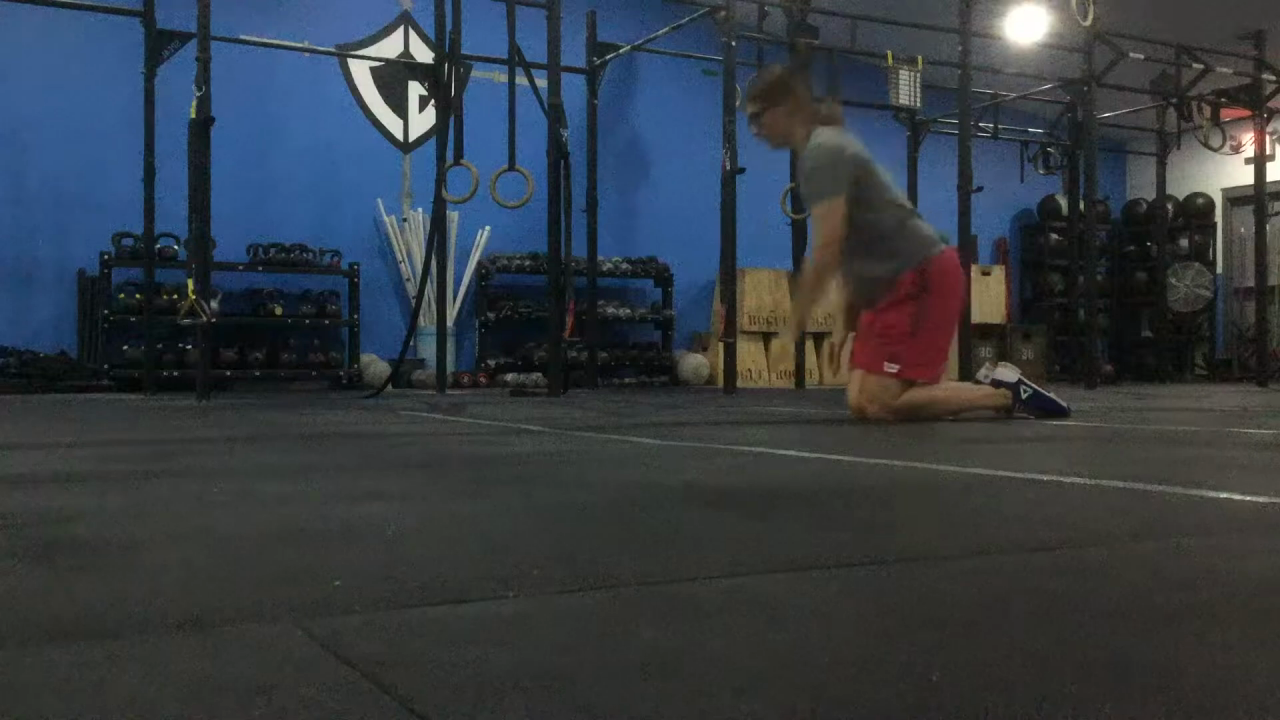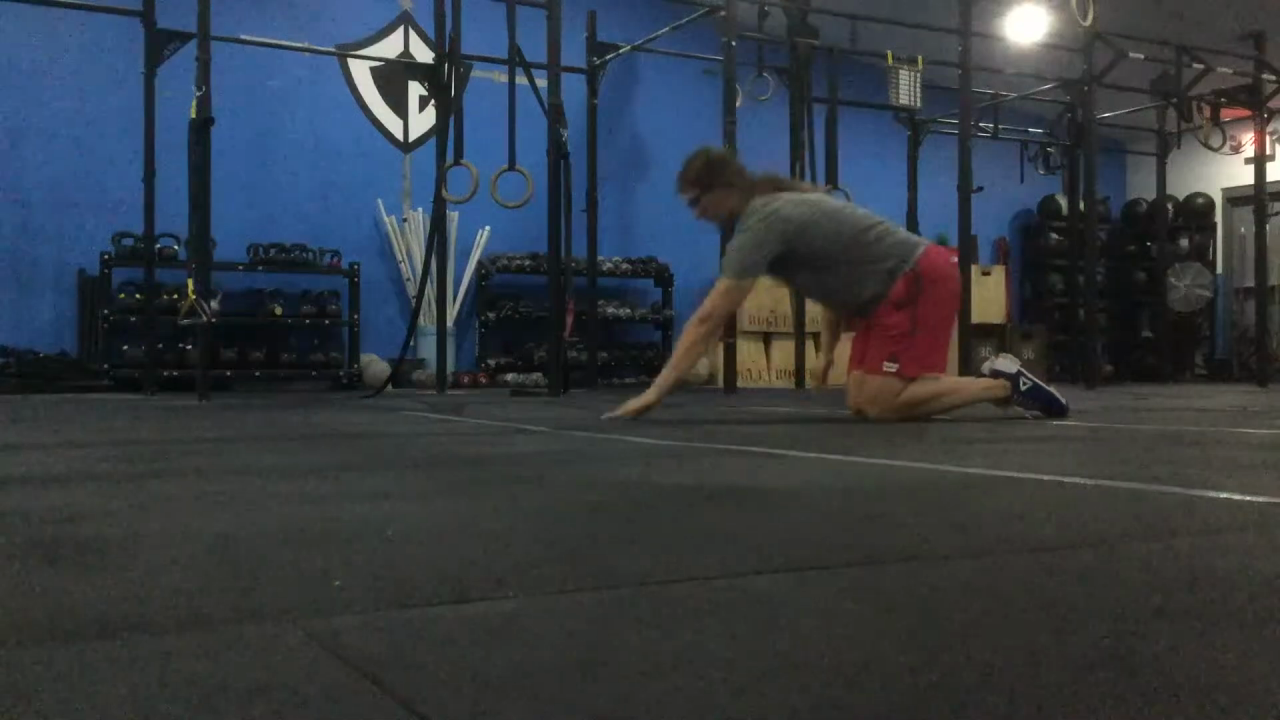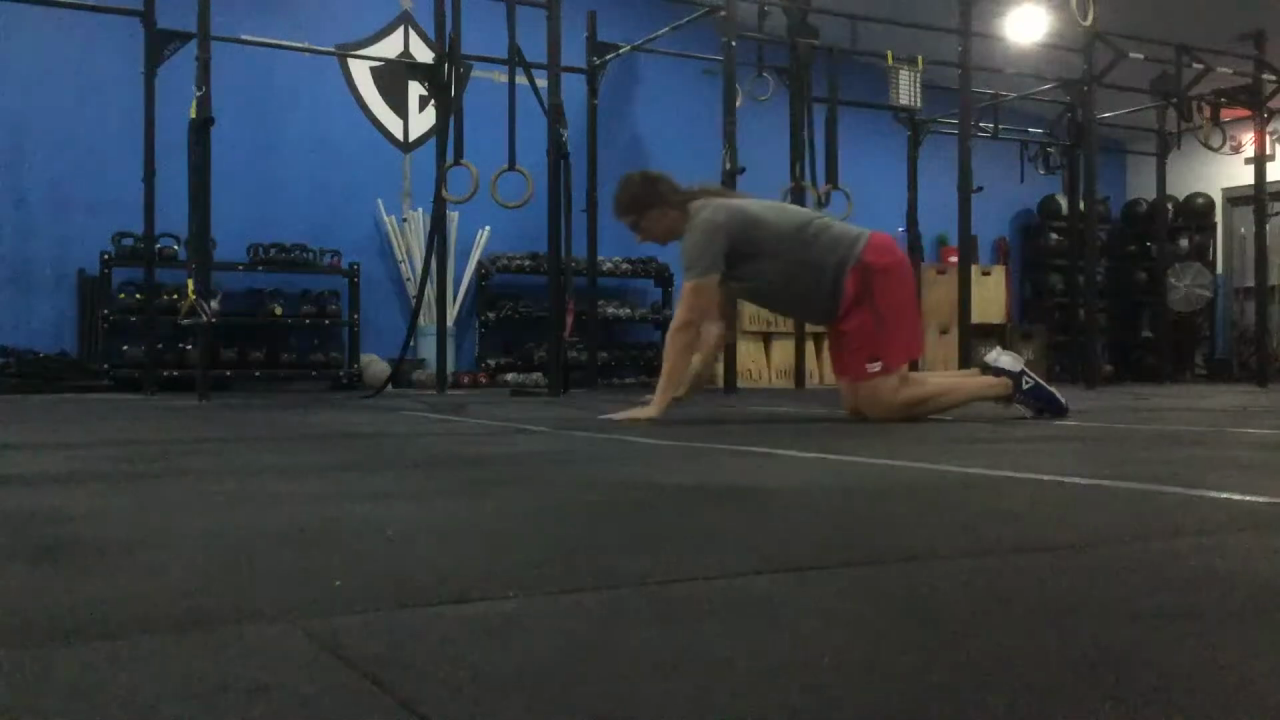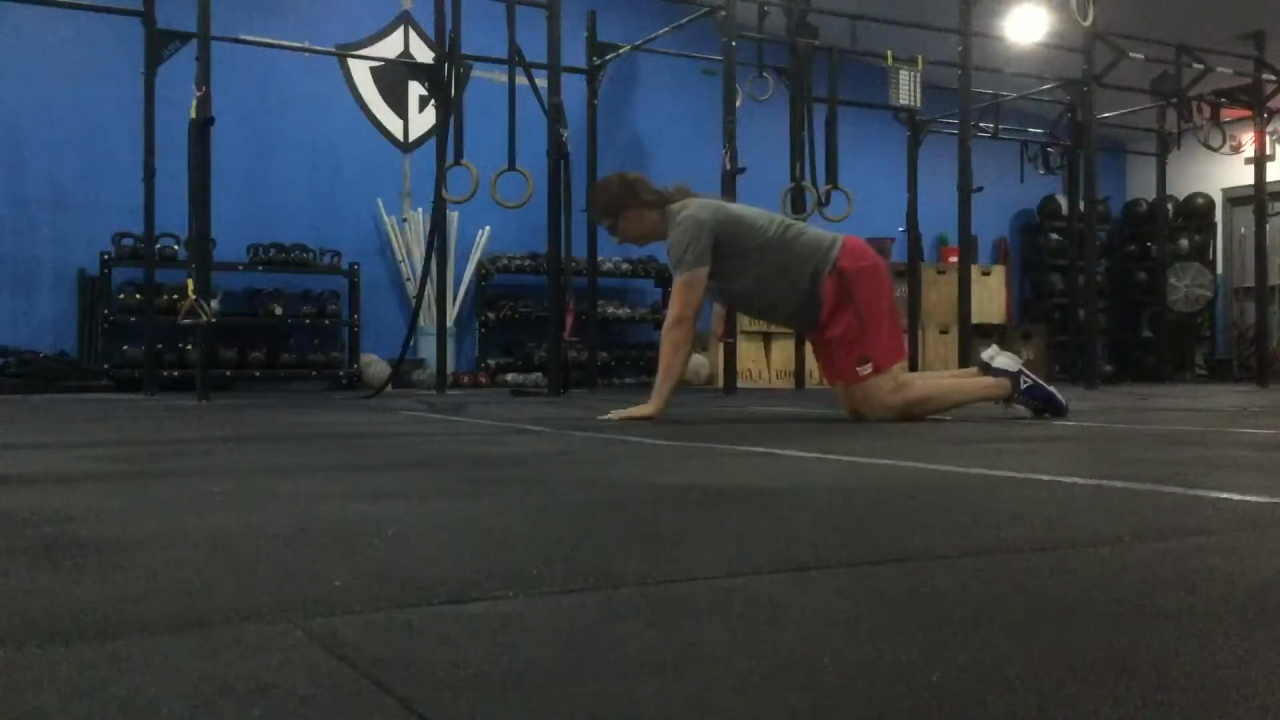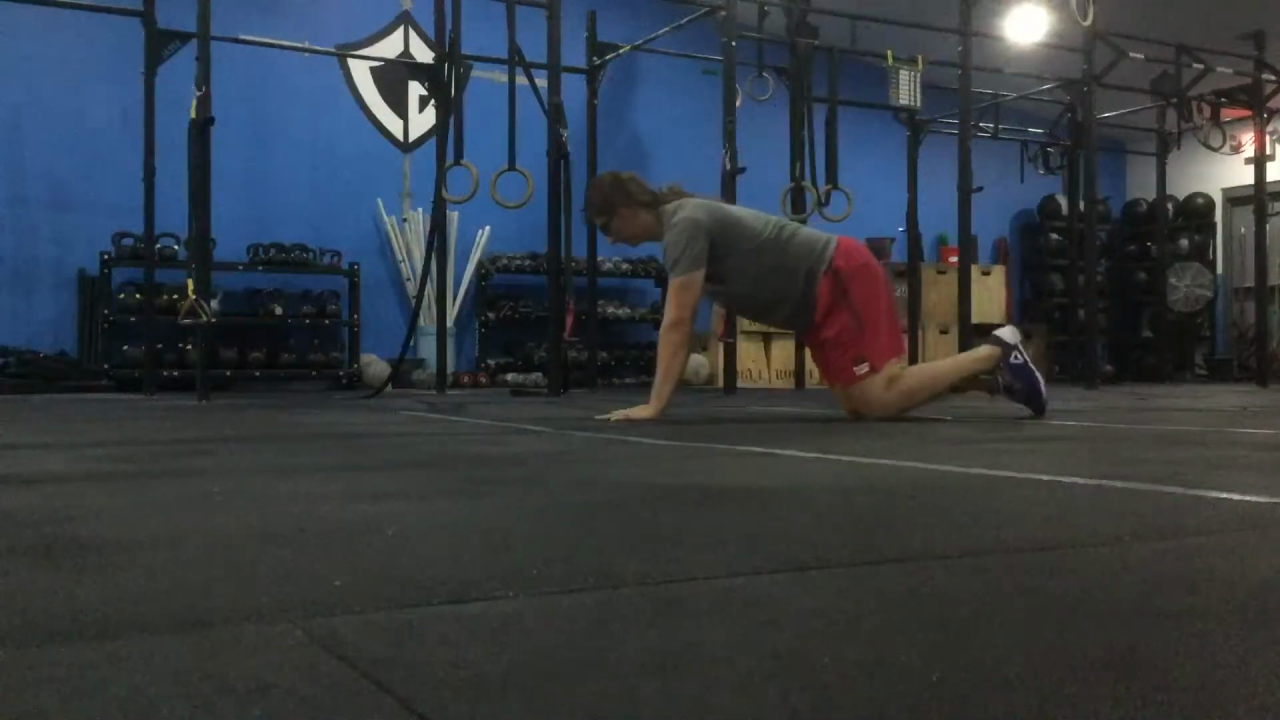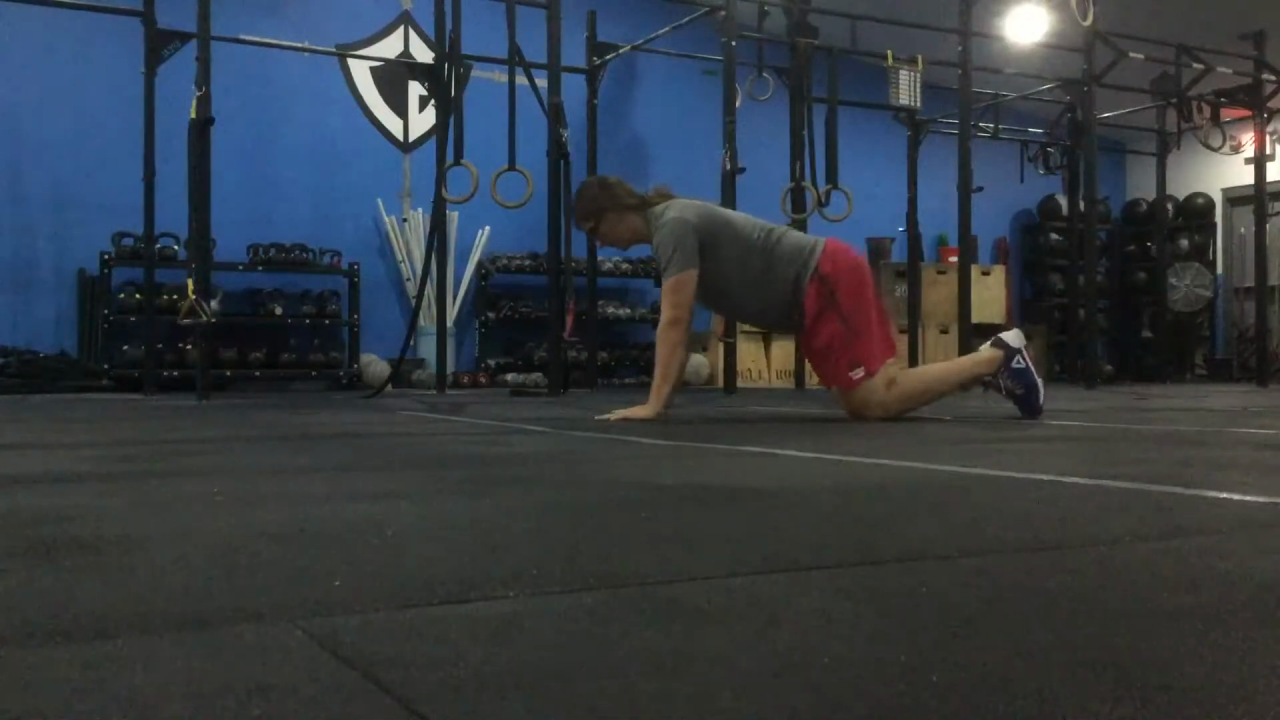
dt=0.4s
person 1, frame 1
left shoulder: (823, 152)
right shoulder: (822, 153)
left elbow: (825, 251)
right elbow: (847, 255)
left wrist: (792, 328)
right wrist: (846, 324)
left hip: (922, 280)
right hip: (894, 286)
left knee: (878, 404)
right knee: (860, 401)
left ankle: (1006, 393)
right ankle: (987, 385)
person 1, frame 2
left shoulder: (760, 225)
right shoulder: (780, 209)
left elbow: (710, 318)
left wrist: (655, 392)
right wrist: (827, 351)
left hip: (920, 281)
right hip: (902, 285)
left knee: (878, 404)
right knee: (861, 400)
left ankle: (1005, 385)
right ankle: (992, 378)
person 1, frame 3
left shoulder: (705, 226)
right shoulder: (718, 223)
left elbow: (686, 323)
right elbow: (715, 321)
left wrist: (658, 405)
right wrist: (684, 383)
left hip: (872, 271)
right hip: (858, 280)
left knee: (879, 403)
right knee: (859, 402)
left ankle: (1006, 383)
right ankle: (993, 374)
person 1, frame 4
left shoulder: (688, 224)
right shoulder: (691, 226)
left elbow: (680, 321)
right elbow: (695, 322)
left wrist: (655, 402)
right wrist: (659, 395)
left hip: (846, 276)
right hip: (832, 288)
left knee: (882, 402)
right knee: (860, 402)
left ankle: (1005, 382)
right ankle: (988, 372)
person 1, frame 5
left shoulder: (683, 225)
right shoulder: (686, 222)
left elbow: (677, 323)
right elbow: (684, 322)
left wrist: (654, 406)
right wrist: (662, 397)
left hip: (840, 276)
right hip: (825, 289)
left knee: (877, 402)
right knee: (861, 403)
left ankle: (996, 353)
right ankle: (990, 370)
person 1, frame 6
left shoulder: (673, 225)
right shoulder: (673, 225)
left elbow: (674, 321)
right elbow: (679, 323)
left wrist: (653, 404)
right wrist: (662, 397)
left hip: (828, 279)
right hip: (818, 290)
left knee: (876, 402)
right knee: (866, 400)
left ankle: (999, 356)
right ankle: (989, 367)
